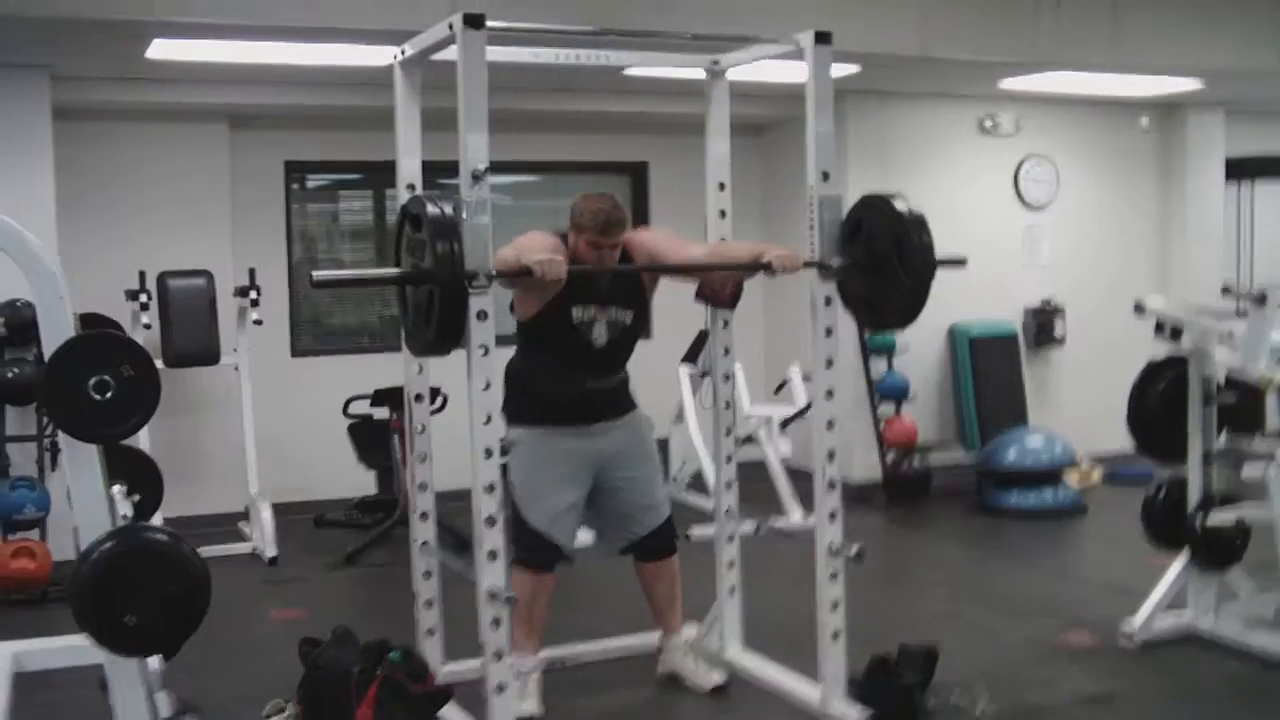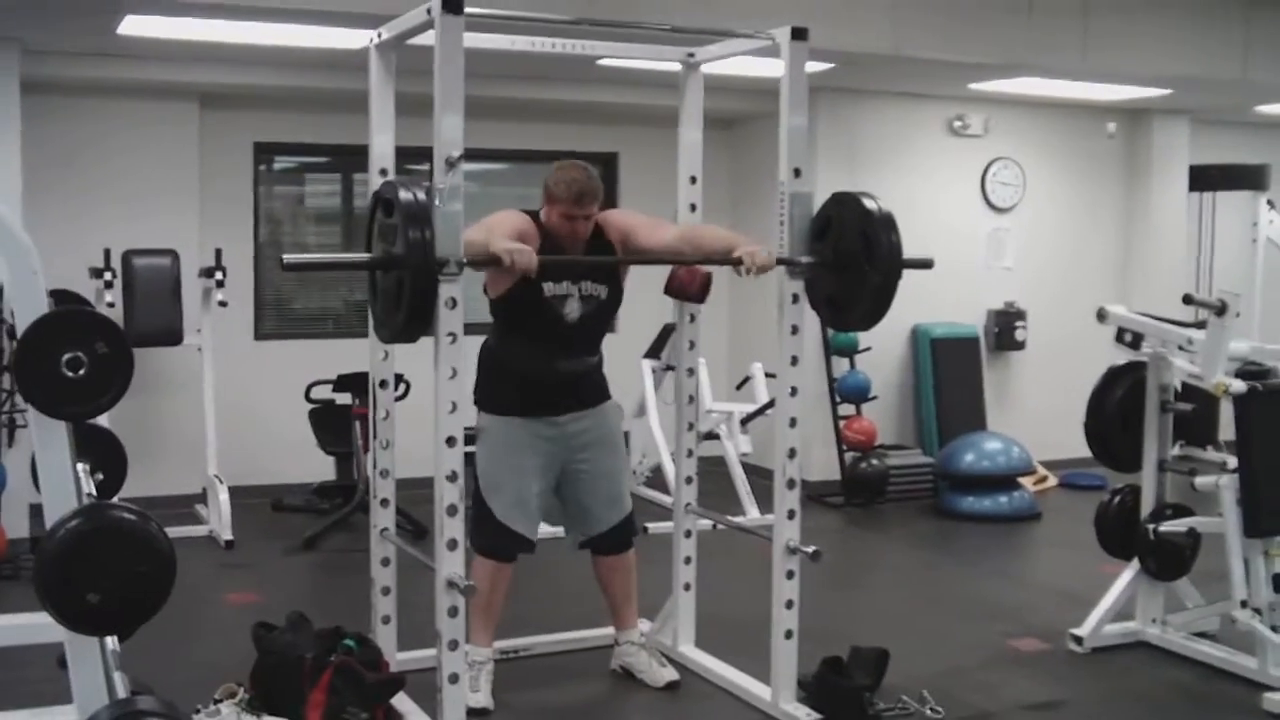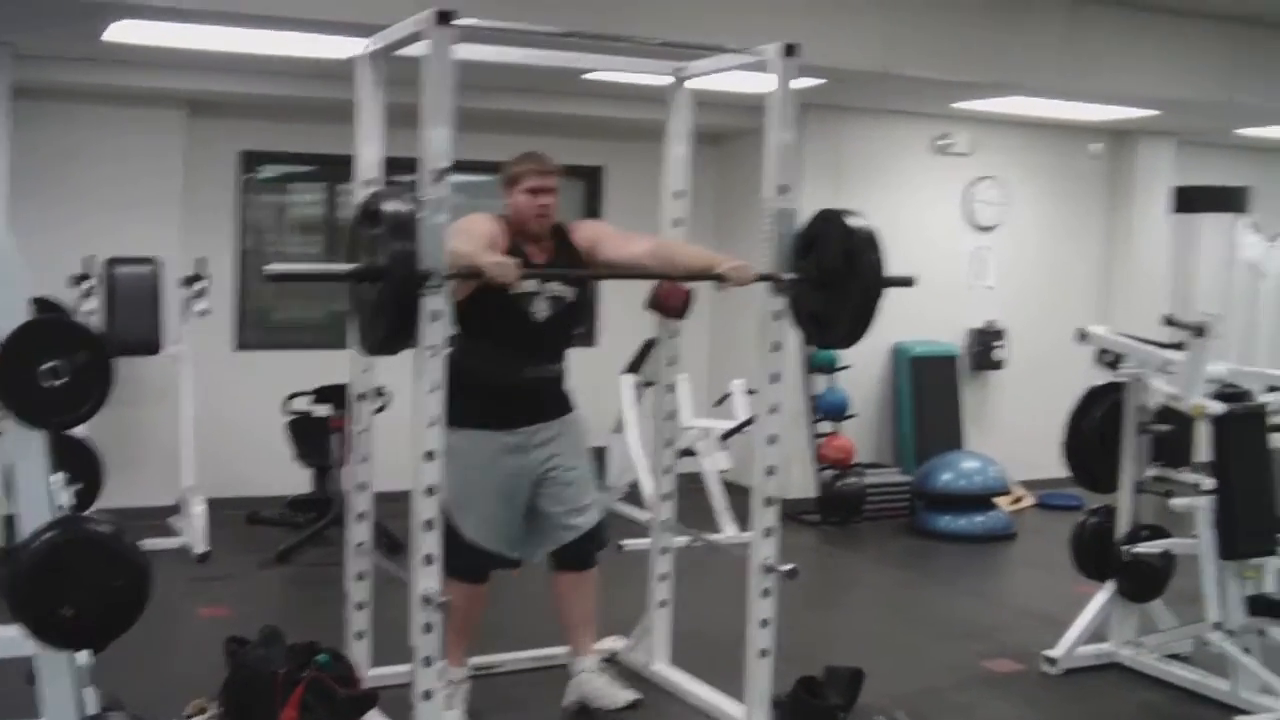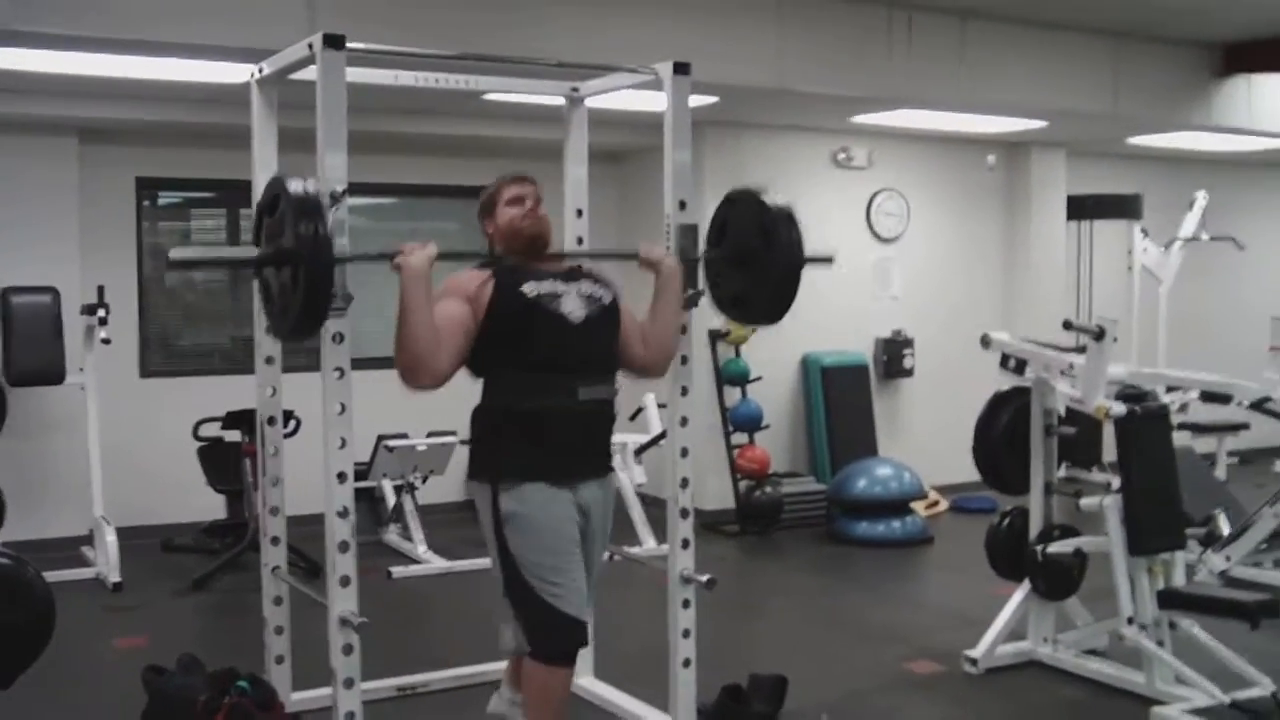
dt=1s
person 1, frame 1
left shoulder: (643, 250)
right shoulder: (547, 251)
left elbow: (707, 255)
right elbow: (506, 258)
left wrist: (765, 253)
right wrist: (530, 261)
left hip: (617, 418)
right hip: (546, 426)
left knee: (656, 535)
right knee: (539, 546)
left ankle: (676, 649)
right ankle: (524, 669)
person 1, frame 2
left shoulder: (617, 230)
right shoulder: (519, 229)
left elbow: (680, 235)
right elbow: (474, 237)
left wrist: (740, 246)
right wrist: (499, 246)
left hip: (589, 407)
right hip: (514, 413)
left knee: (613, 529)
right knee: (499, 535)
left ankle: (629, 644)
right ankle: (478, 660)
person 1, frame 3
left shoulder: (582, 239)
right shoulder: (484, 231)
left elbow: (651, 250)
right elbow: (456, 249)
left wrist: (718, 263)
right wrist: (482, 261)
left hip: (553, 419)
right hip: (480, 425)
left knee: (578, 543)
right knee: (471, 554)
left ankle: (585, 673)
person 1, frame 4
left shoulder: (593, 281)
right shoulder: (478, 285)
left elbow: (652, 359)
right elbow: (422, 372)
left wrist: (668, 278)
right wrist: (415, 282)
left hip: (592, 471)
right hip: (521, 474)
left knee: (554, 615)
right knee: (555, 624)
